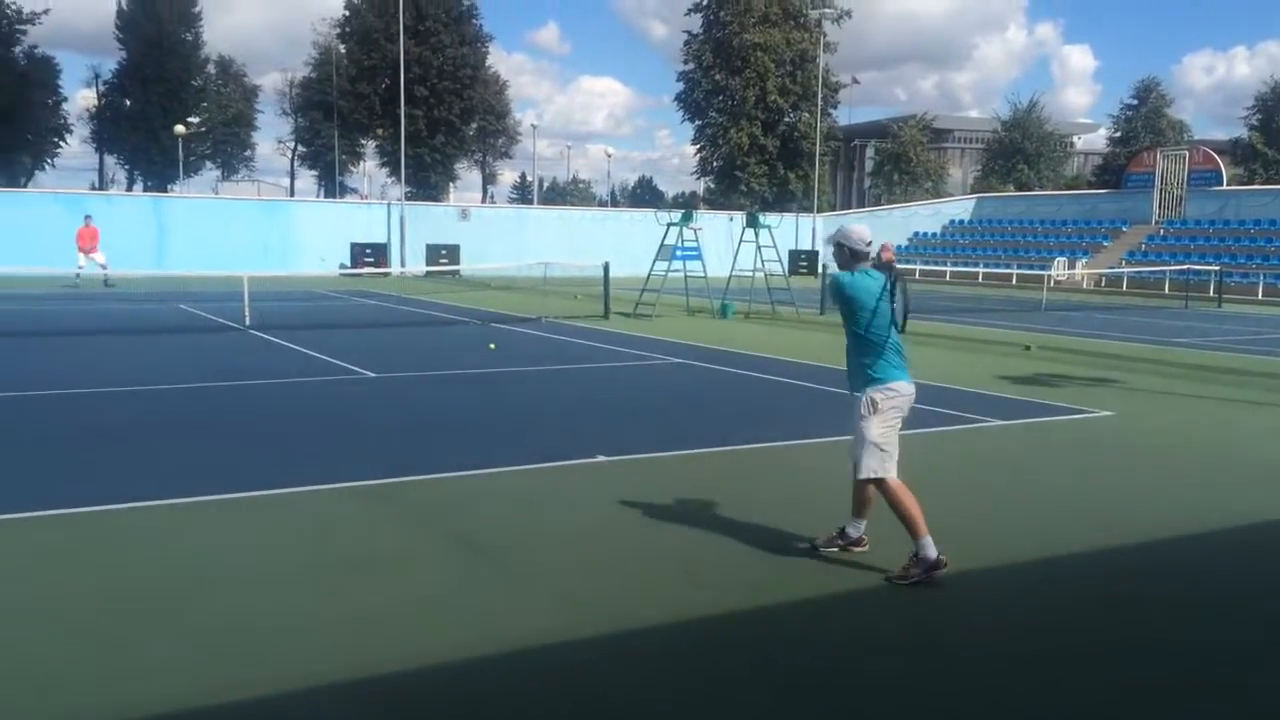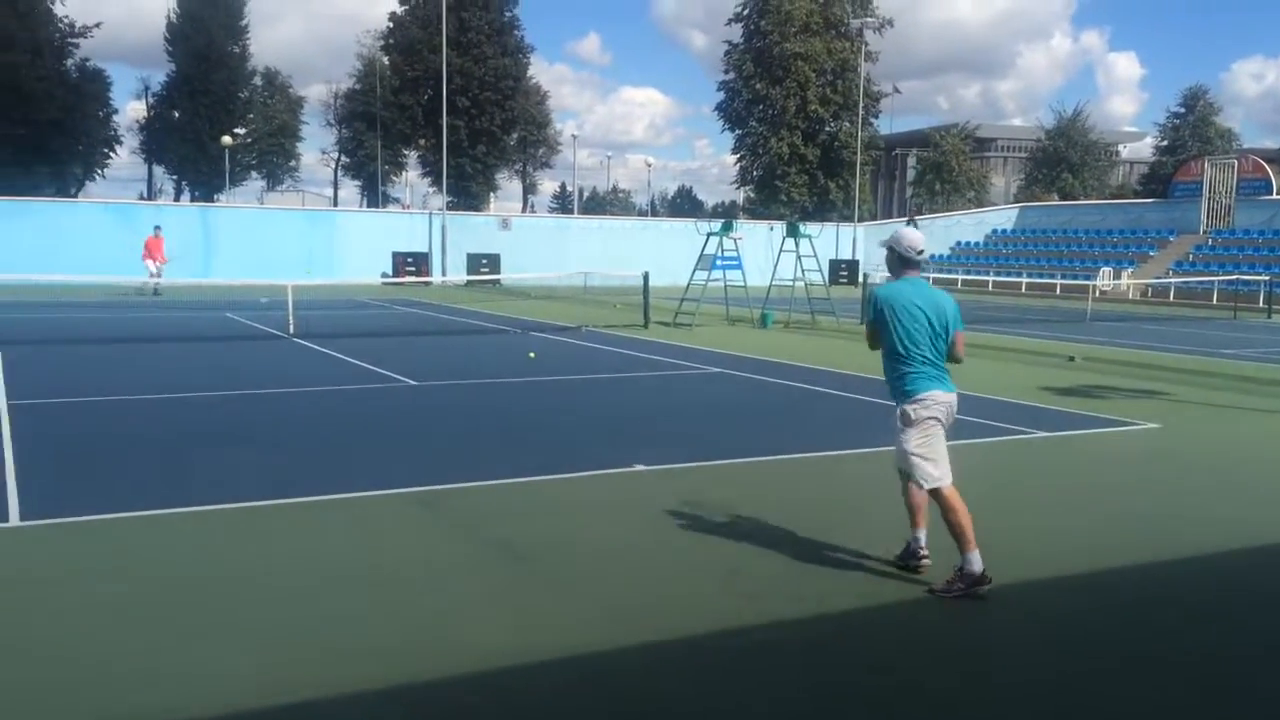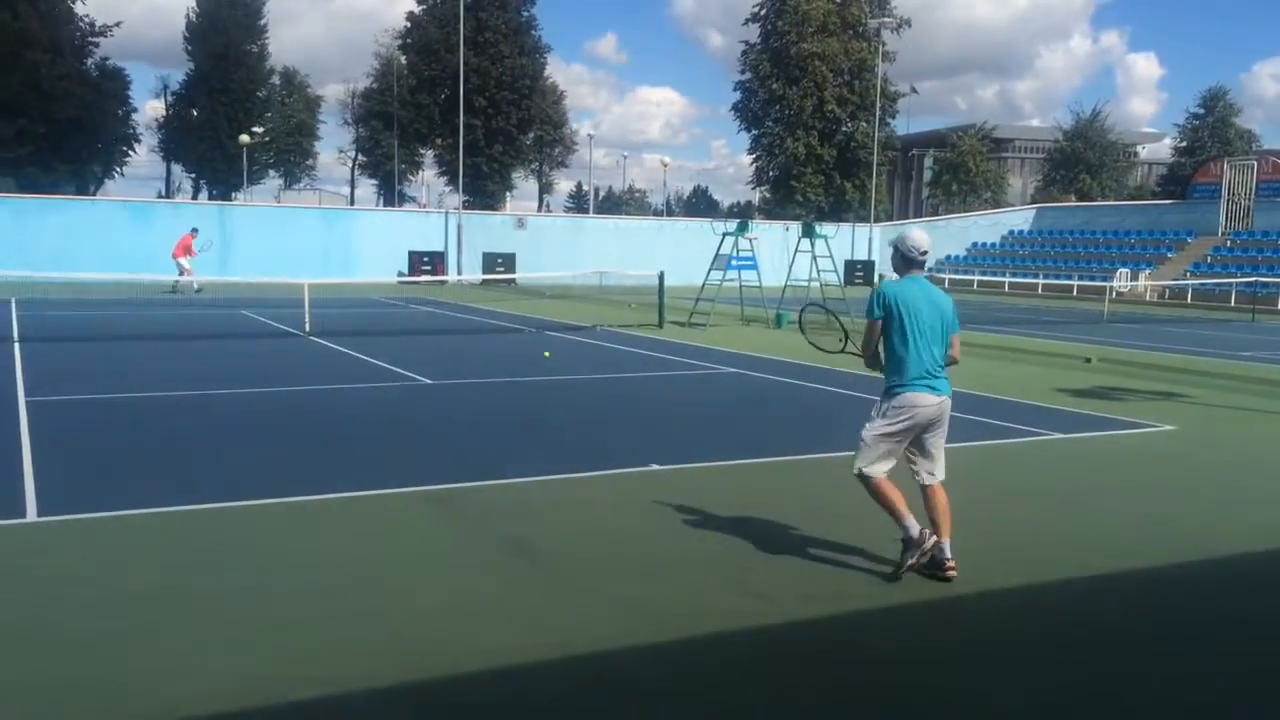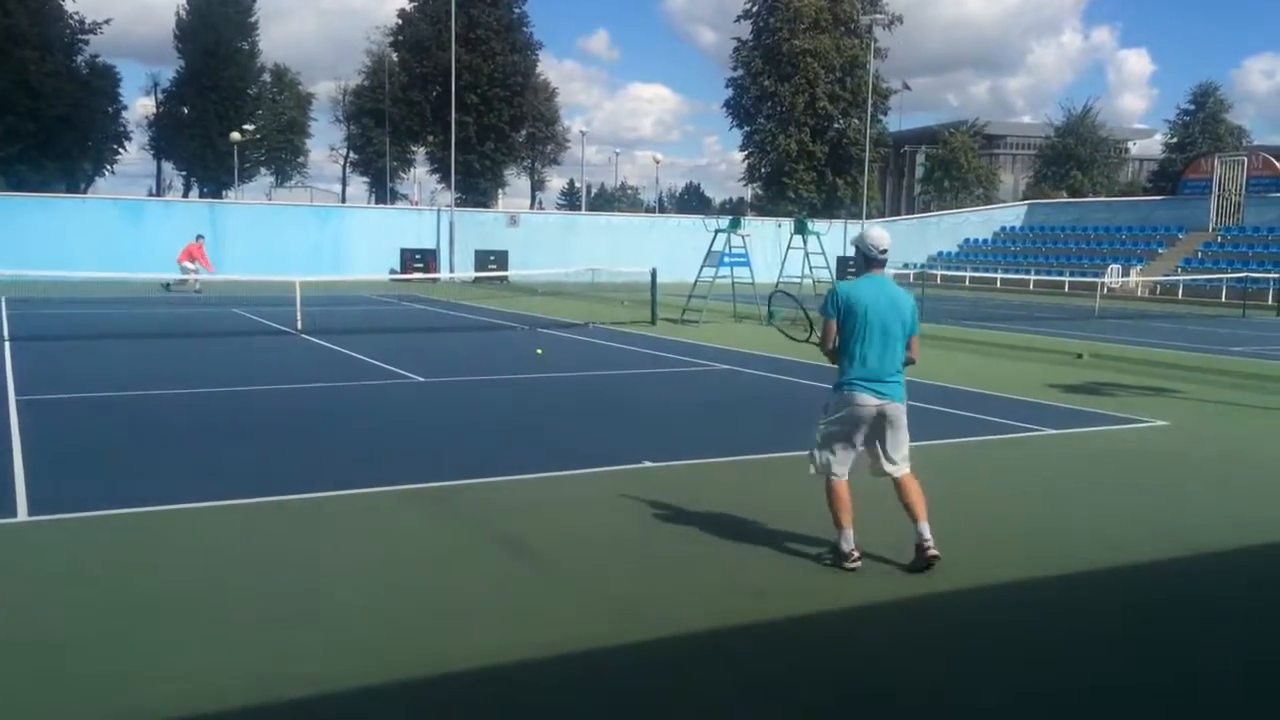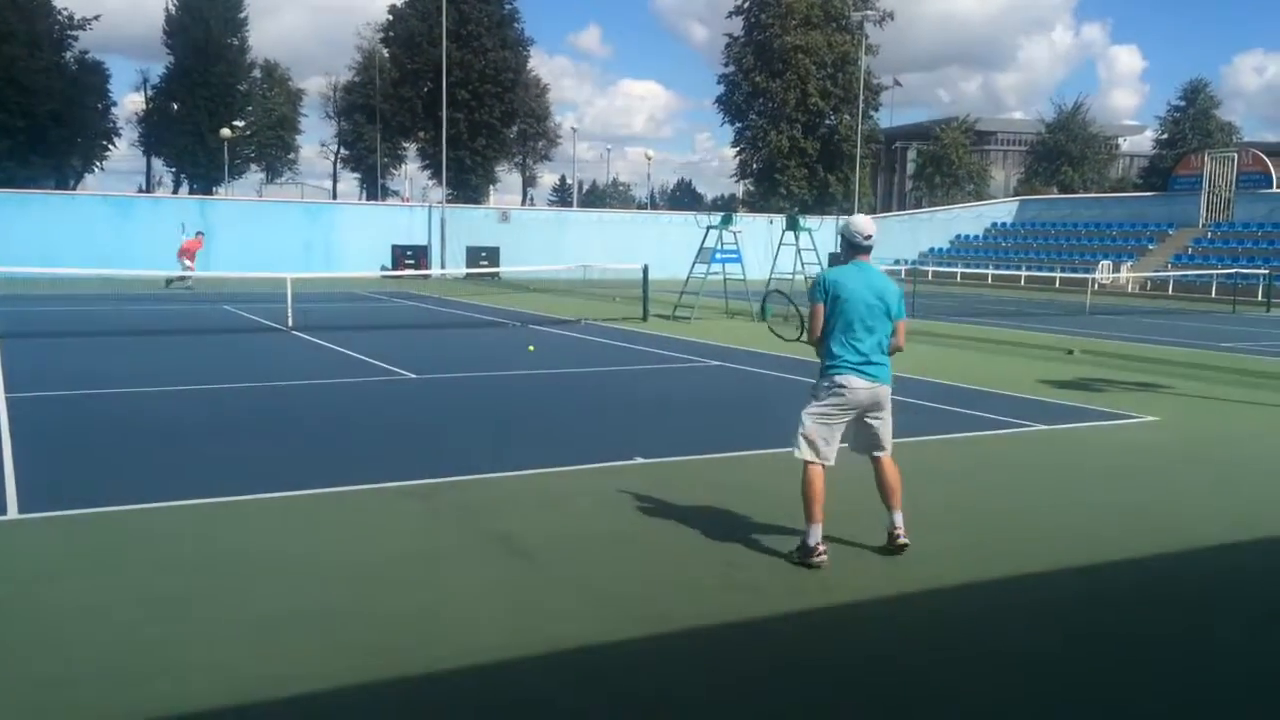
dt=0.3s
person 1, frame 1
left shoulder: (844, 283)
right shoulder: (884, 282)
left wrist: (877, 262)
right wrist: (882, 263)
left hip: (881, 391)
right hip: (892, 386)
left knee: (882, 476)
right knee: (865, 465)
left ankle: (928, 555)
right ankle: (854, 532)
person 1, frame 2
left shoulder: (881, 294)
right shoulder: (945, 299)
left elbow: (873, 342)
right elbow: (958, 353)
left hip: (917, 400)
right hip: (945, 395)
left knee: (939, 485)
right knee: (910, 473)
left ankle: (973, 569)
right ankle: (917, 546)
person 1, frame 3
left shoulder: (886, 292)
right shoulder: (945, 300)
left elbow: (868, 348)
right elbow: (953, 356)
left wrist: (878, 362)
left hip: (904, 397)
right hip: (940, 397)
left knee: (869, 470)
right knee: (930, 479)
left ankle: (915, 534)
right ankle: (943, 557)
person 1, frame 4
left shoulder: (842, 291)
right shoulder: (906, 299)
left elbow: (827, 346)
right elbow: (912, 355)
left hip: (853, 394)
right hip: (893, 396)
left knee: (834, 472)
right knee: (901, 471)
left ankle: (847, 548)
right ankle: (926, 542)
person 1, frame 5
left shoulder: (828, 279)
right shoulder: (891, 287)
left elbow: (814, 333)
right elbow: (898, 342)
left hip: (840, 381)
right hip: (879, 381)
left knee: (813, 459)
right knee: (881, 454)
left ankle: (813, 543)
right ankle: (897, 529)
